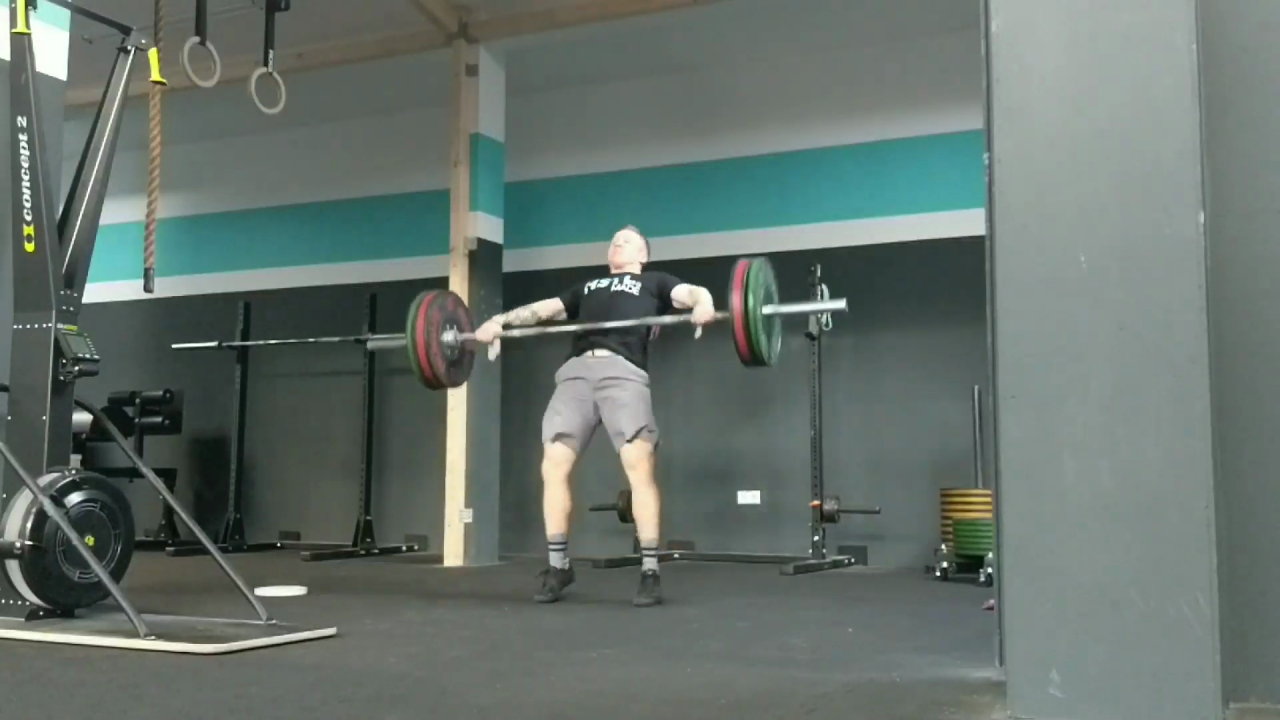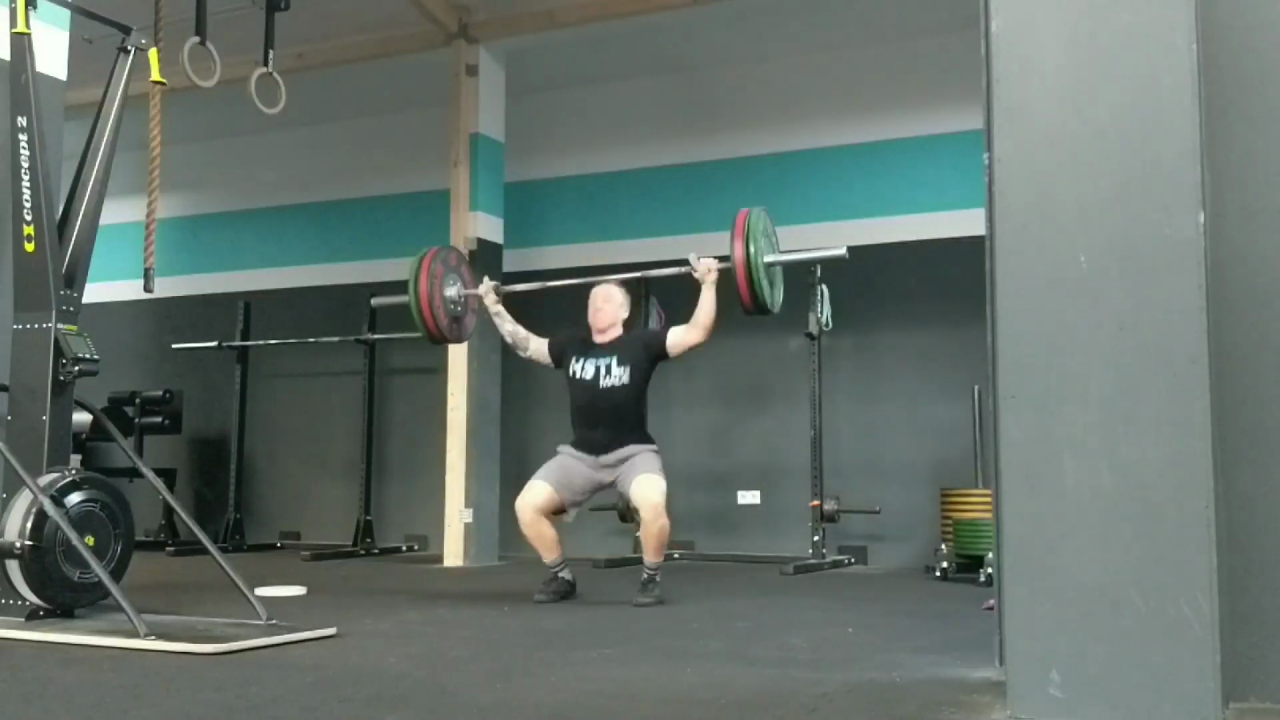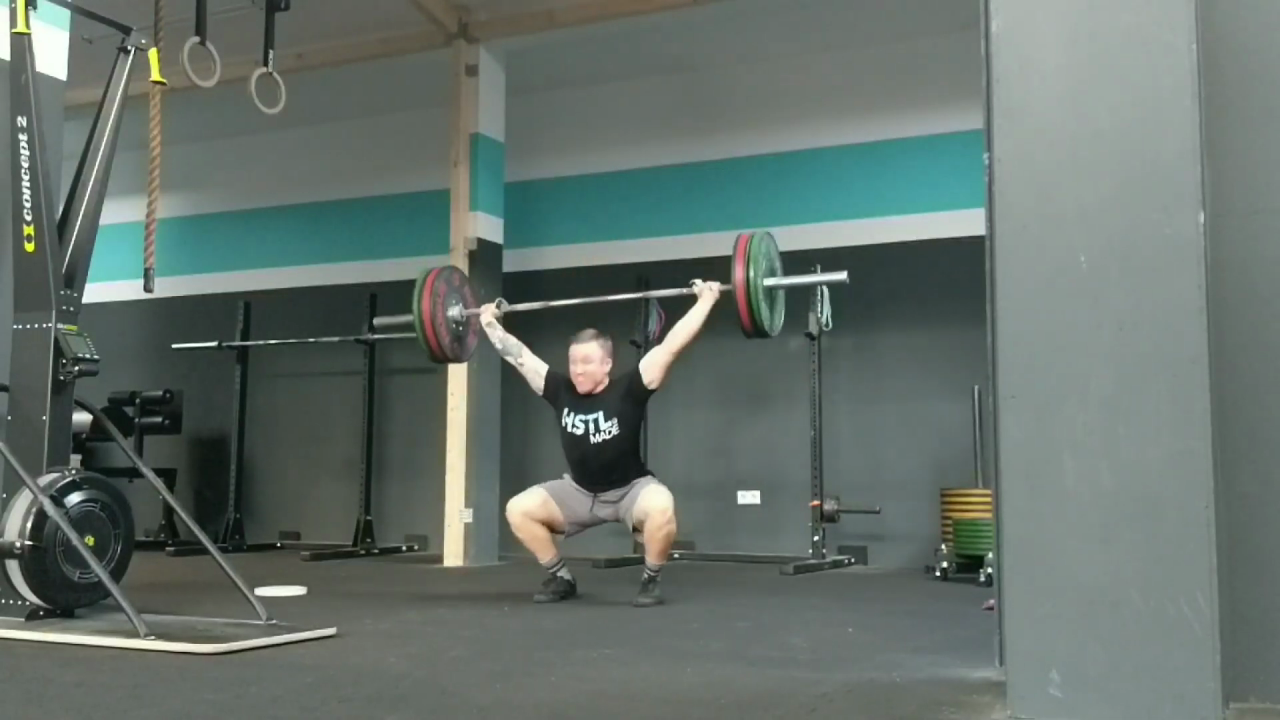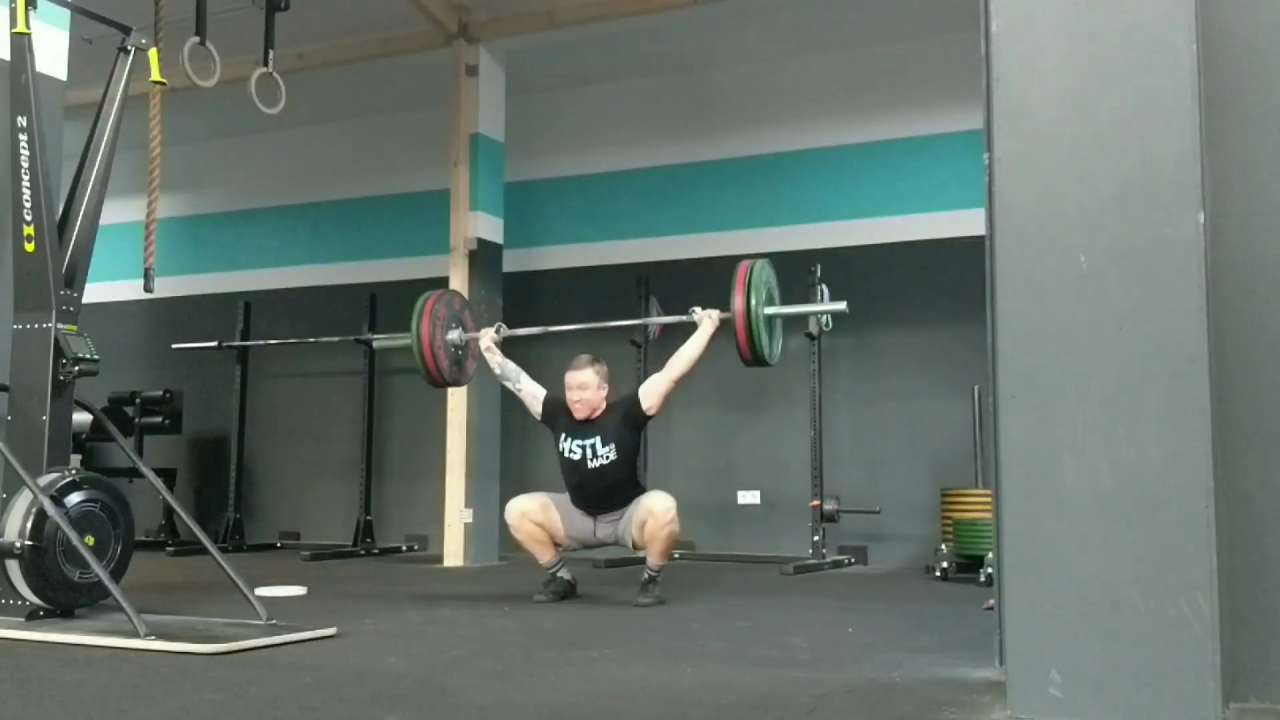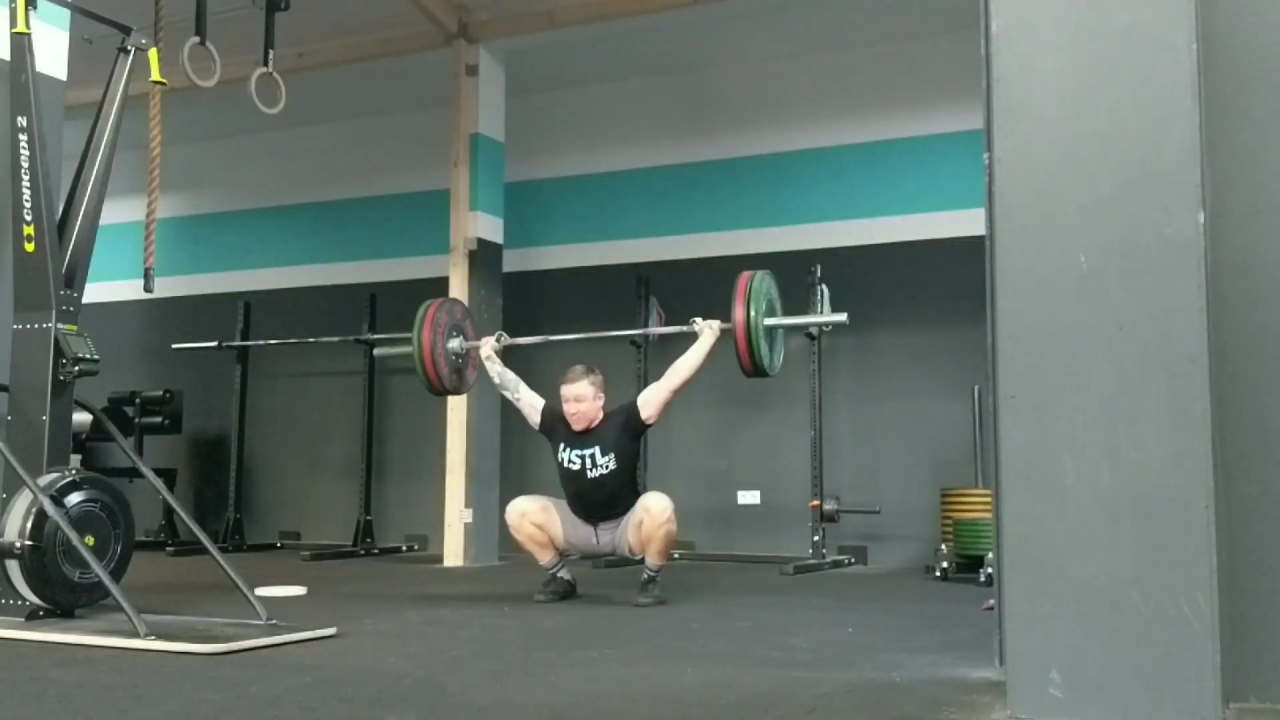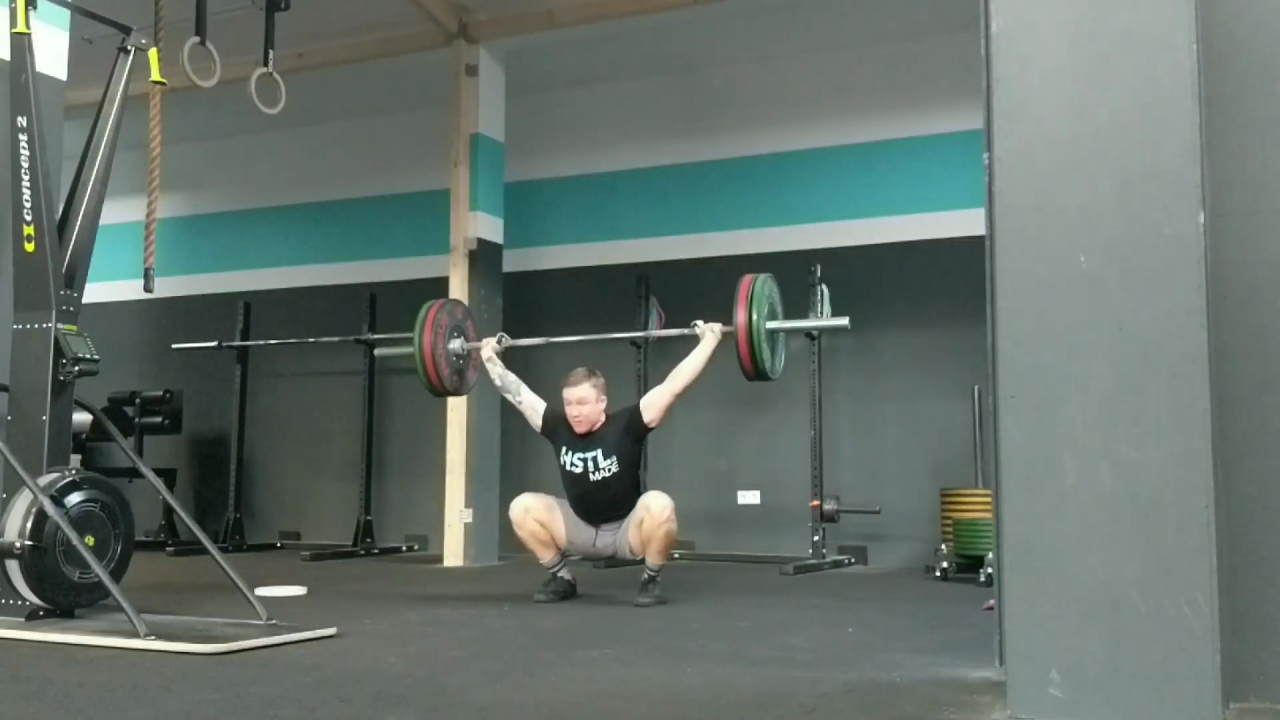
dt=0.2s
person 1, frame 1
left shoulder: (654, 283)
right shoulder: (587, 286)
left elbow: (692, 295)
right elbow: (540, 310)
left wrist: (704, 304)
right wrist: (500, 321)
left hip: (623, 377)
right hip: (575, 375)
left knee: (639, 469)
right knee: (554, 470)
left ankle: (650, 572)
right ankle: (558, 567)
person 1, frame 2
left shoulder: (640, 344)
right shoulder: (572, 347)
left elbow: (697, 332)
right elbow: (524, 341)
left wrist: (708, 282)
right wrist: (494, 304)
left hip: (631, 452)
right hip: (580, 454)
left knee: (652, 502)
right knee: (527, 505)
left ankle: (651, 579)
right ankle: (562, 577)
person 1, frame 3
left shoulder: (629, 391)
right shoulder: (560, 390)
left elbow: (671, 346)
right elbow: (520, 357)
left wrist: (706, 299)
right wrist: (490, 322)
left hip: (629, 488)
right hip: (580, 491)
left knee: (660, 508)
right knee: (518, 509)
left ankle: (651, 580)
right ankle: (561, 577)
person 1, frame 4
left shoulder: (626, 415)
right shoulder: (557, 414)
left elbow: (671, 373)
right elbow: (517, 380)
left wrist: (706, 327)
right wrist: (487, 346)
left hip: (627, 514)
right hip: (580, 515)
left knee: (663, 508)
right knee: (517, 511)
left ankle: (650, 581)
right ankle: (561, 577)
person 1, frame 5
left shoulder: (624, 423)
right shoulder: (555, 423)
left elbow: (670, 382)
right elbow: (515, 389)
left wrist: (707, 337)
right wrist: (488, 355)
left hip: (625, 526)
right hip: (579, 527)
left knee: (659, 506)
right knee: (518, 511)
left ankle: (650, 581)
right ankle: (560, 577)
person 1, frame 6
left shoulder: (627, 426)
right shoulder: (557, 426)
left elbow: (672, 386)
right elbow: (517, 393)
left wrist: (709, 341)
right wrist: (489, 357)
left hip: (627, 529)
right hip: (581, 528)
left knee: (659, 506)
right knee: (522, 508)
left ankle: (650, 581)
right ankle: (561, 577)
